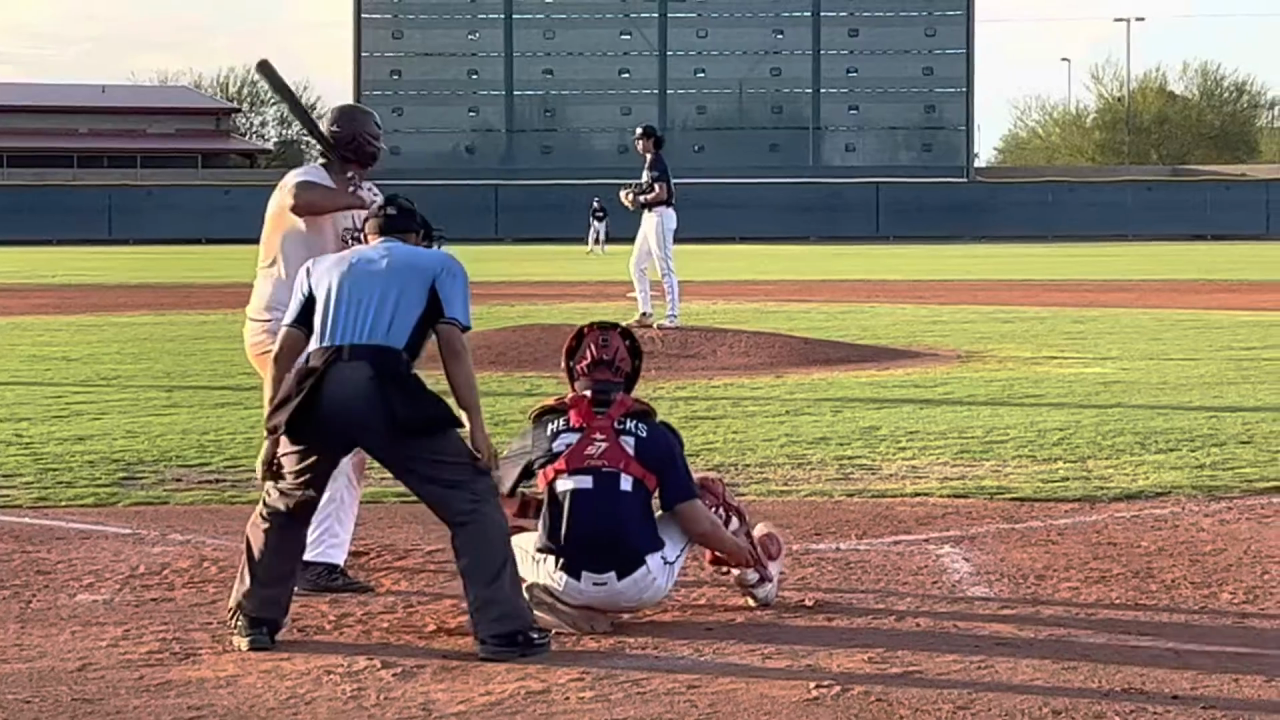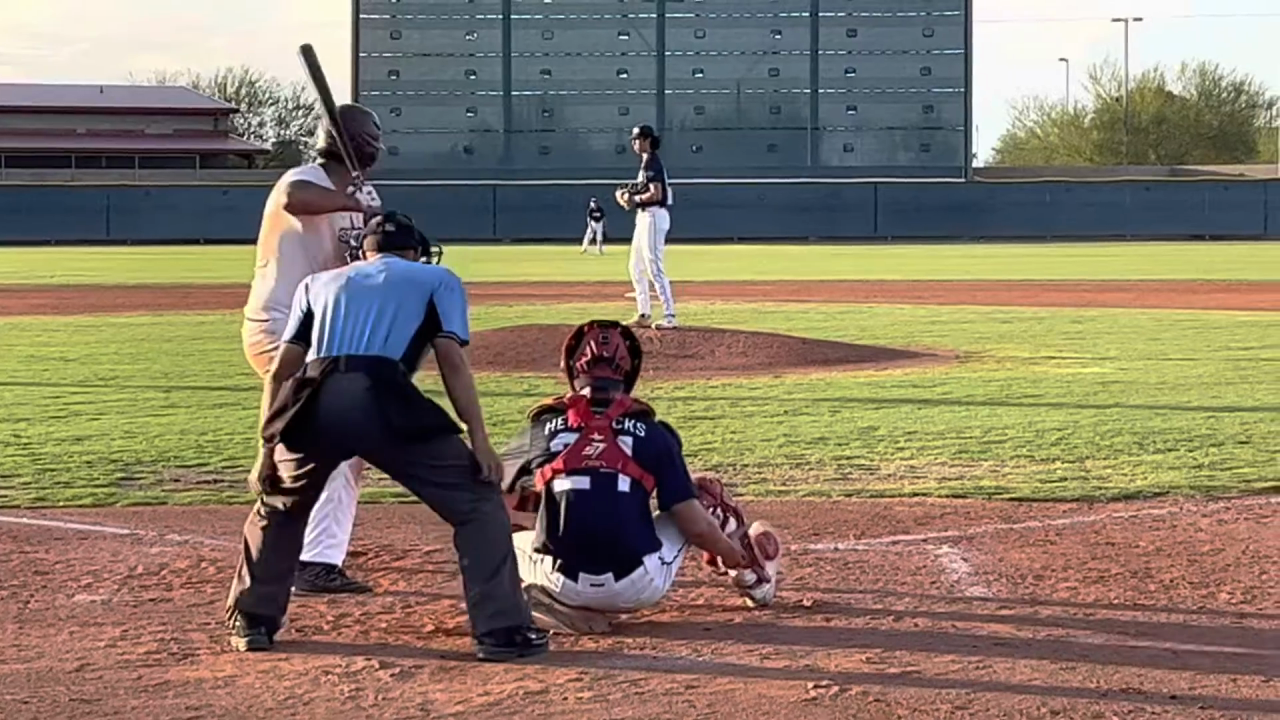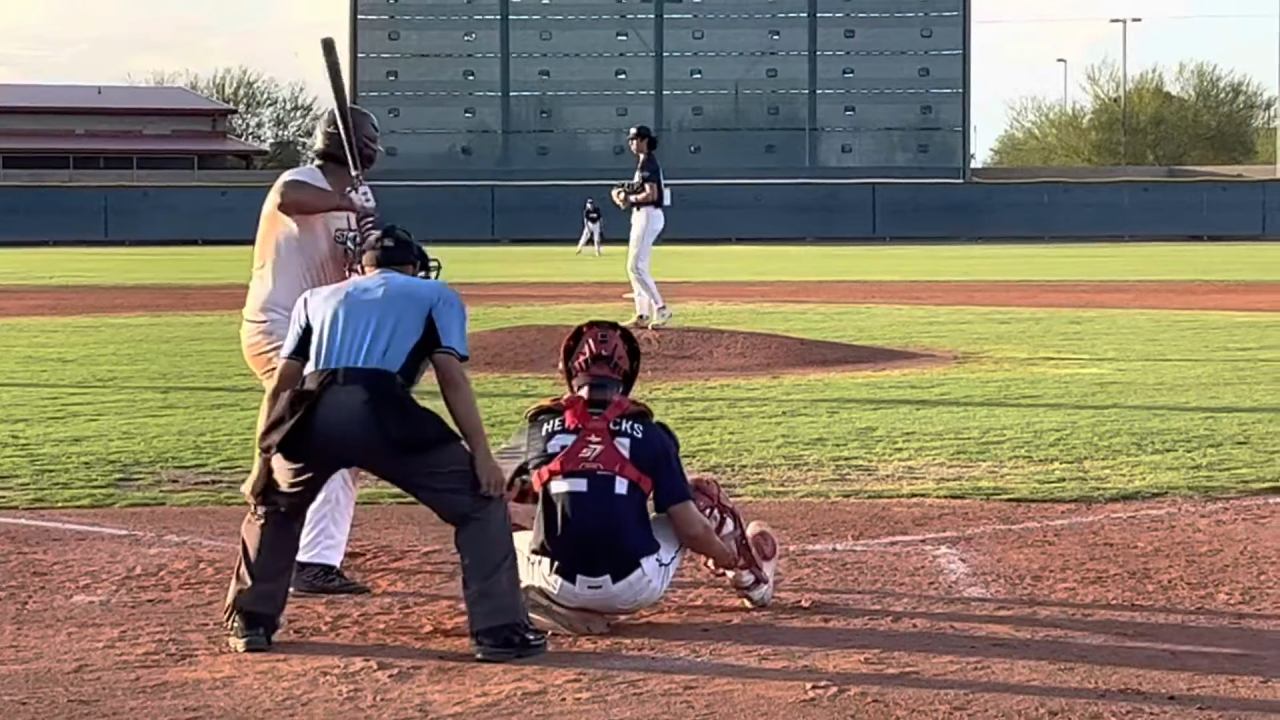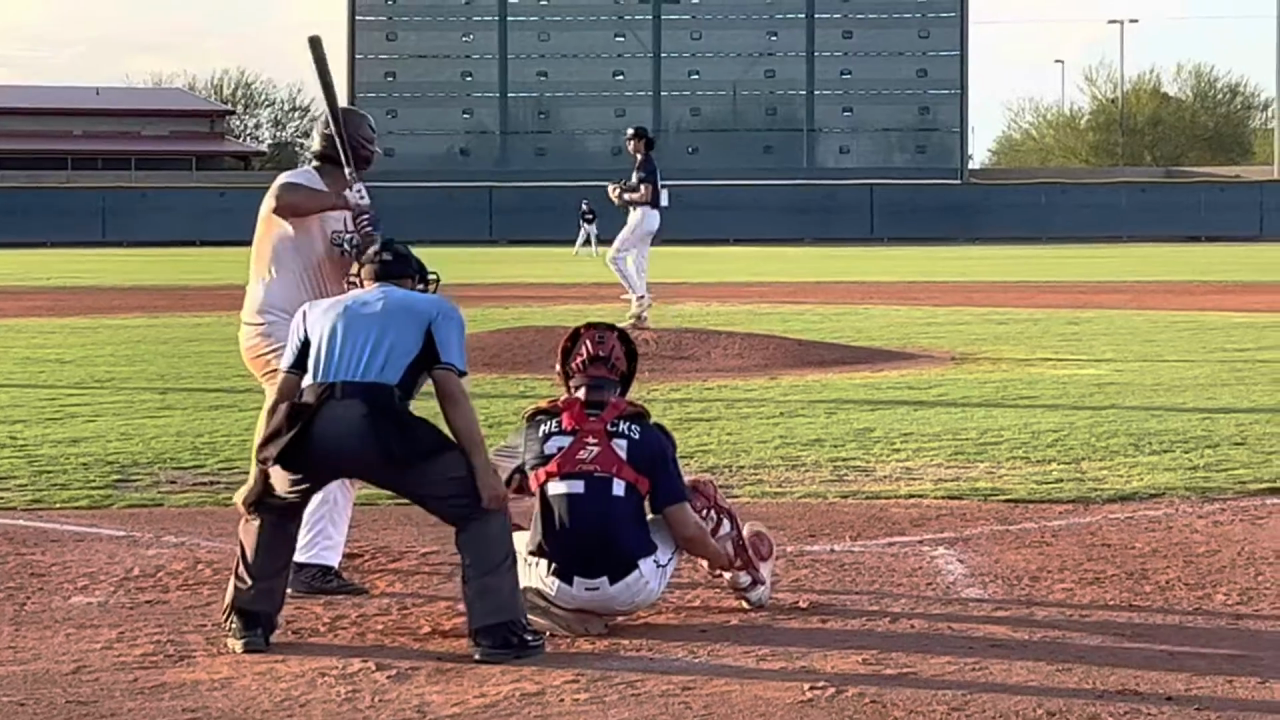
dt=0.1s
person 1, frame 1
left shoulder: (350, 196)
right shoulder: (308, 179)
right elbow: (298, 201)
right wrist: (356, 200)
right hip: (286, 330)
right ankle: (319, 565)
person 1, frame 2
left shoulder: (349, 196)
right shoulder: (306, 180)
right elbow: (292, 200)
right wrist: (353, 203)
right hip: (284, 331)
right ankle: (316, 565)
person 1, frame 3
left shoulder: (348, 197)
right shoulder: (303, 180)
right elbow: (287, 199)
left wrist: (369, 234)
right wrist: (347, 203)
right hip: (283, 332)
right ankle: (314, 565)
person 1, frame 4
left shoulder: (346, 198)
right shoulder: (298, 182)
right elbow: (282, 202)
left wrist: (367, 237)
right wrist: (342, 202)
right hip: (281, 334)
right ankle: (311, 566)
person 2, frame 1
left shoulder: (321, 265)
right shoulder: (440, 263)
left elbow: (281, 356)
right elbow: (453, 346)
left wrist: (271, 436)
right wrist: (477, 428)
left hip: (318, 394)
right hip: (387, 391)
left knee: (283, 501)
right knee: (474, 500)
left ankle: (254, 621)
right ankle: (504, 630)
person 2, frame 2
left shoulder: (319, 281)
right shoulder: (438, 278)
left elbow: (281, 371)
right elbow: (451, 360)
left wrist: (268, 449)
right wrist: (479, 440)
left hip: (315, 403)
right hip: (384, 401)
left knee: (279, 502)
right knee: (476, 498)
left ankle: (252, 622)
right ankle: (502, 629)
person 2, frame 3
left shoulder: (317, 296)
right shoulder: (436, 293)
left elbow: (280, 386)
right elbow: (451, 376)
left wrist: (262, 464)
right wrist: (482, 456)
left hip: (313, 418)
right hip: (381, 413)
left knee: (274, 500)
right knee: (481, 501)
left ankle: (250, 621)
right ankle: (500, 630)
person 2, frame 4
left shoulder: (315, 309)
right shoulder: (435, 307)
left elbow: (280, 399)
right elbow: (450, 391)
left wrist: (258, 475)
right wrist: (482, 469)
left hip: (311, 431)
right hip: (380, 427)
left knee: (270, 501)
right knee: (481, 503)
left ankle: (248, 622)
right ankle: (499, 631)
person 3, frame 1
left shoulder: (545, 427)
right shoulder: (653, 434)
right elbow: (699, 527)
right wrist: (738, 550)
left hip: (565, 584)
right hip: (640, 586)
left knee: (509, 542)
right knee: (708, 491)
left ankle: (561, 602)
right ankle: (758, 579)
person 3, frame 2
left shoulder: (543, 427)
right shoulder: (651, 433)
right elbow: (697, 528)
right wrist: (733, 553)
left hip: (562, 585)
right hip: (637, 586)
right knee: (706, 492)
left ankle: (556, 601)
right ankle: (756, 580)
person 3, frame 3
left shoulder: (540, 428)
right shoulder: (649, 434)
right elbow: (691, 530)
right wrist: (727, 556)
left hip: (562, 586)
right hip: (635, 589)
right knee: (703, 495)
left ankle: (555, 602)
right ankle: (753, 581)
person 3, frame 4
left shoulder: (537, 429)
right shoulder: (646, 435)
right elbow: (687, 531)
right wrist: (722, 558)
left hip: (559, 588)
right hip: (632, 590)
right knee: (699, 496)
left ankle: (552, 604)
right ankle: (749, 582)
person 4, frame 1
left shoulder: (656, 163)
right shoulder: (651, 163)
left elbow: (662, 195)
left wrist: (639, 199)
right wrist: (635, 196)
left hip: (660, 217)
right hip: (650, 217)
left knee: (665, 268)
right knee: (637, 265)
left ankle: (672, 316)
right ankle: (645, 314)
person 4, frame 2
left shoulder: (652, 163)
right shoulder: (647, 163)
left elbow: (656, 195)
left wrist: (634, 198)
right wrist: (631, 196)
left hip: (654, 217)
right hip: (644, 217)
left knee: (655, 268)
right knee: (636, 268)
left ankle: (670, 316)
right ankle: (644, 315)
person 4, frame 3
left shoulder: (648, 163)
right shoulder: (645, 163)
left elbow: (651, 195)
left wrist: (629, 198)
right wrist: (628, 194)
left hip: (647, 216)
right hip: (644, 216)
left knee: (636, 265)
right knee: (638, 266)
left ankle: (661, 310)
right ankle: (643, 315)
person 4, frame 4
left shoulder: (645, 163)
right shoulder: (644, 163)
left elbow: (645, 196)
left wrist: (624, 195)
right wrist: (623, 192)
left hip: (644, 215)
right hip: (643, 216)
left knee: (614, 256)
right knee: (637, 267)
left ankle: (640, 297)
right ankle: (640, 317)
